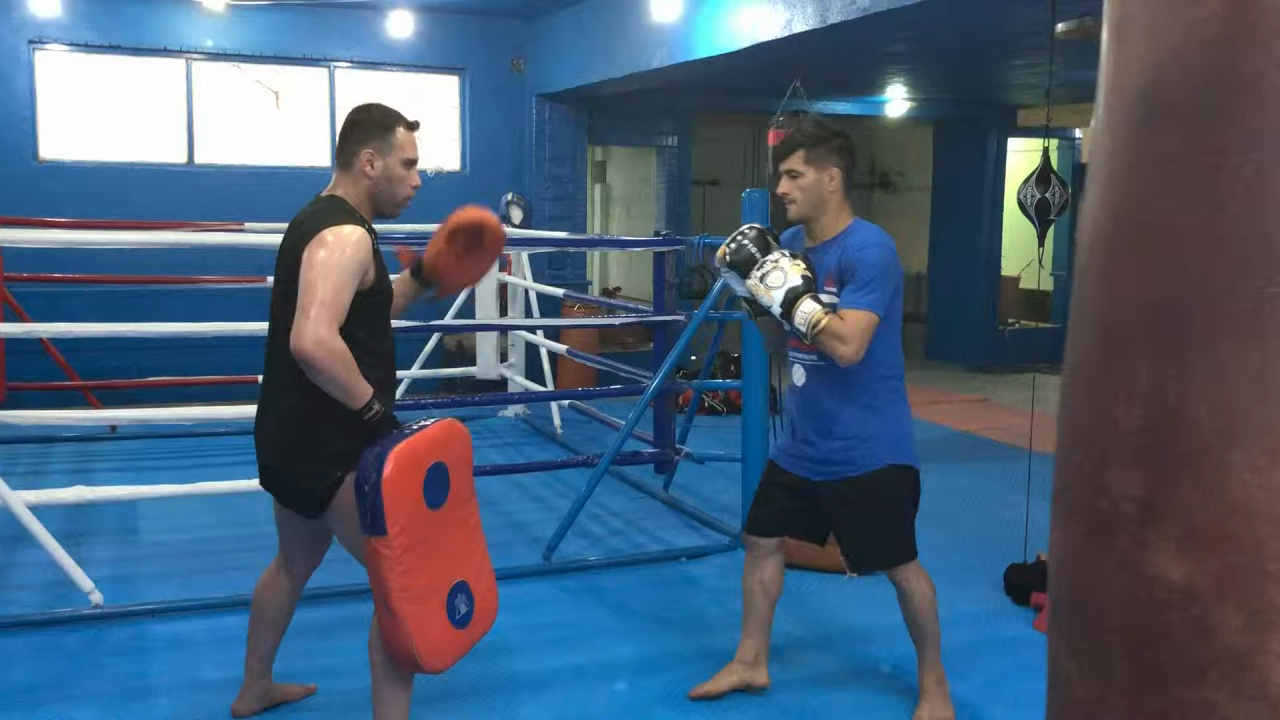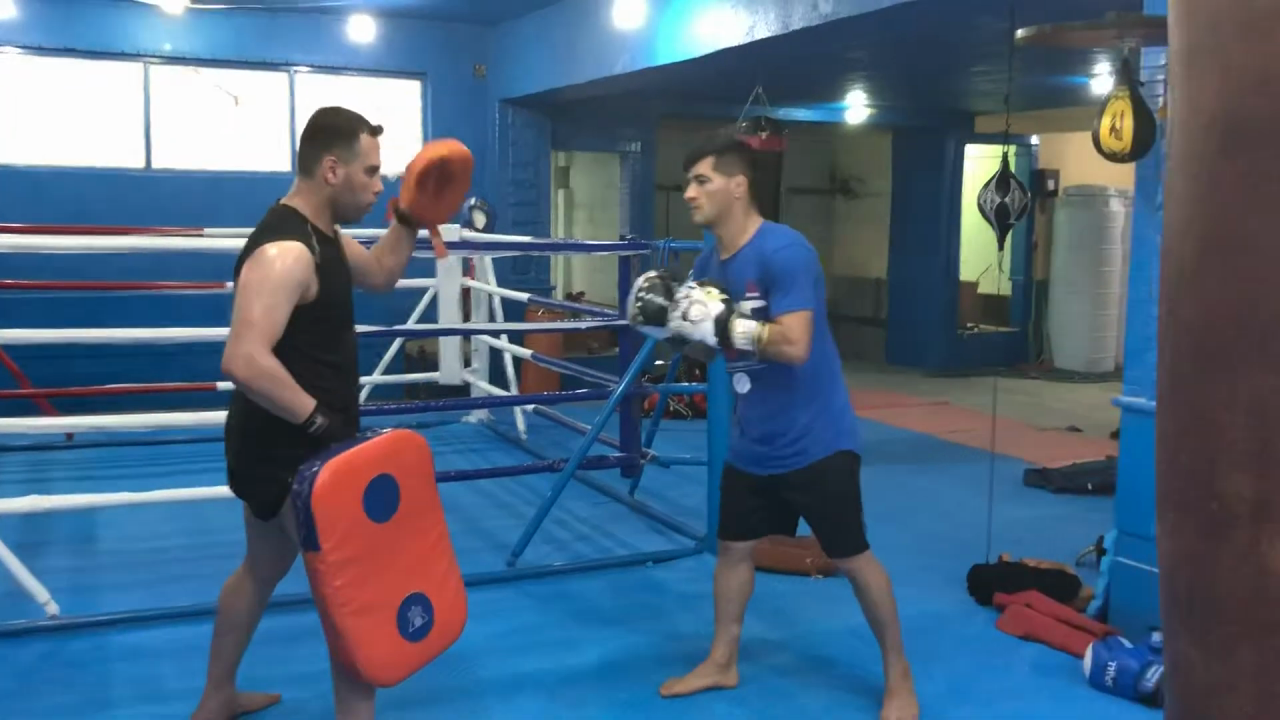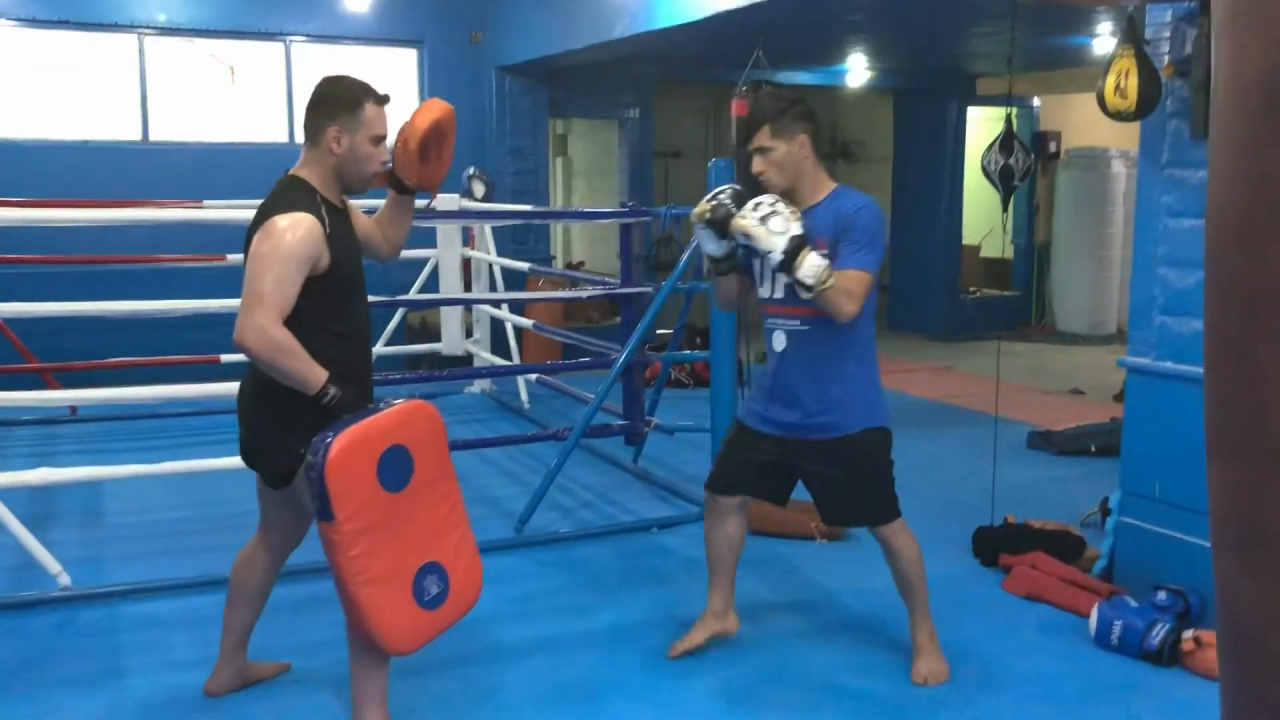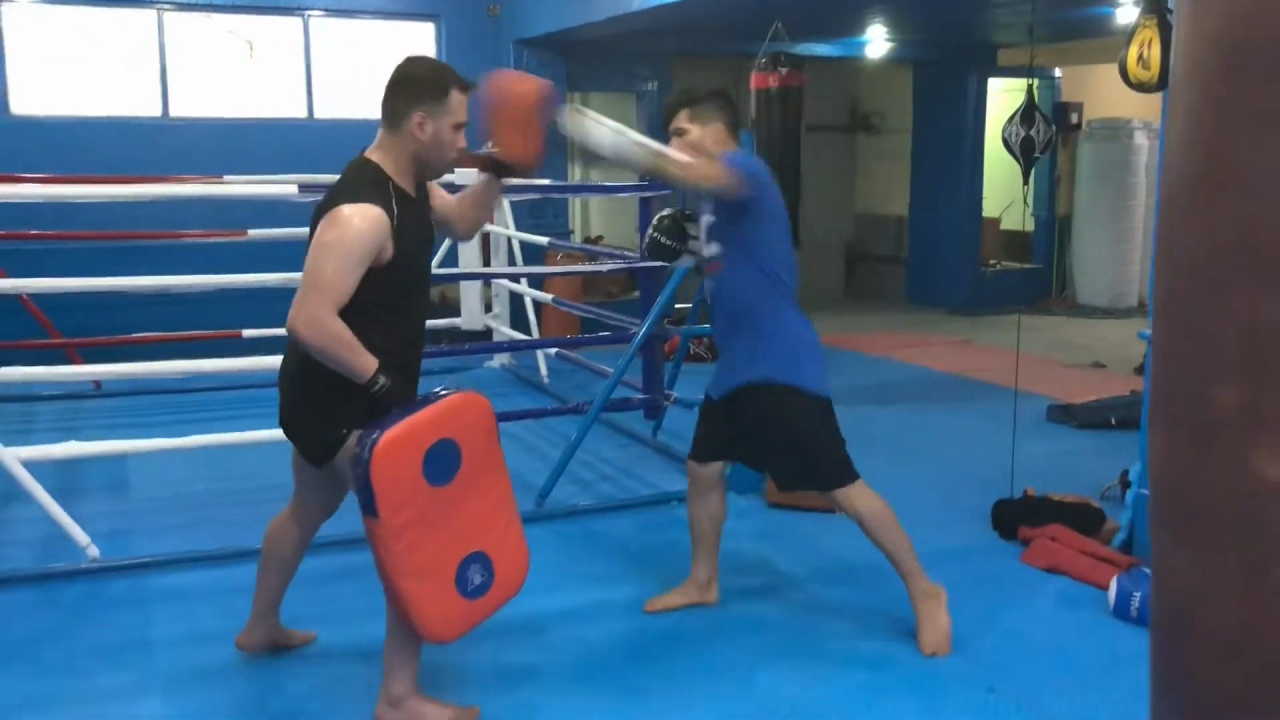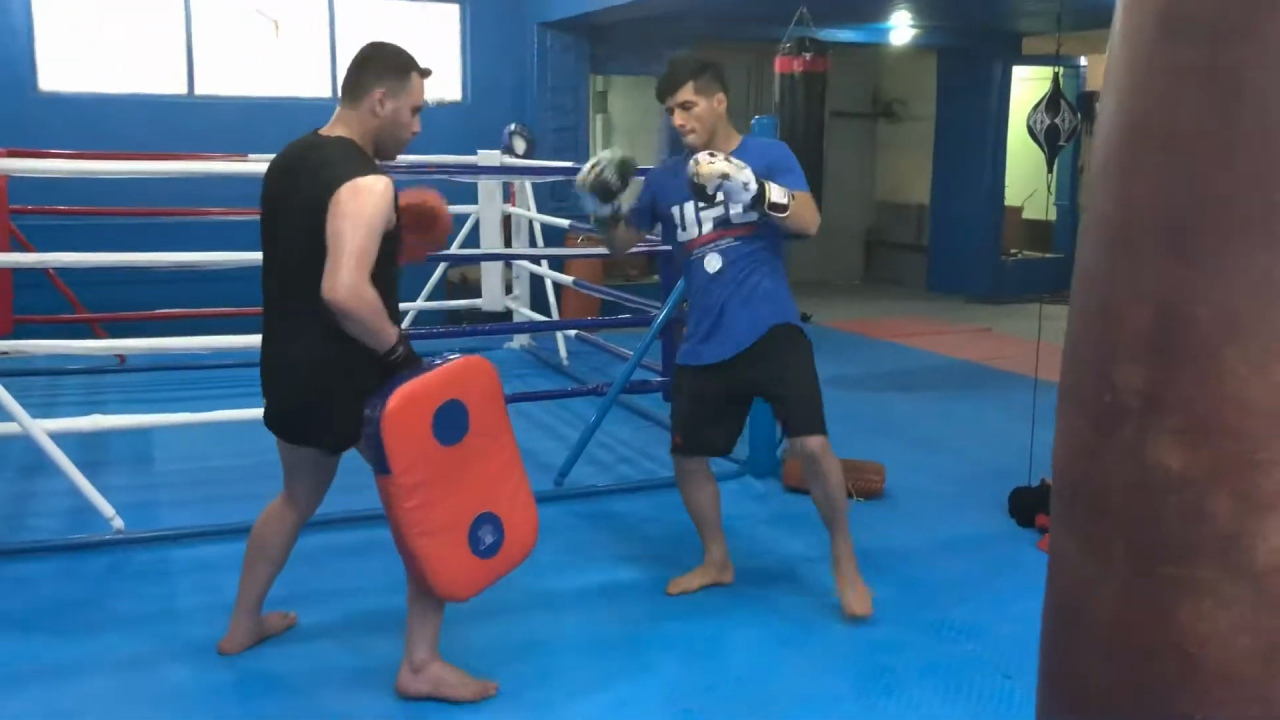
dt=0.5s
person 1, frame 1
left shoulder: (320, 220)
right shoulder: (345, 235)
right elbow: (314, 341)
left wrist: (421, 275)
right wrist: (375, 410)
left hip: (291, 433)
right hip: (327, 443)
left knee: (294, 561)
person 1, frame 2
left shoulder: (317, 234)
right shoulder: (285, 251)
left elbow: (380, 273)
right elbow: (244, 361)
left wrist: (410, 217)
right wrist: (320, 422)
left hip: (280, 447)
right hip: (292, 451)
left knee: (263, 569)
person 1, frame 3
left shoulder: (327, 203)
right shoulder: (295, 222)
left elbow: (384, 243)
right elbow: (255, 332)
left wrist: (405, 184)
right wrist: (333, 393)
left hip: (291, 417)
right hip: (305, 420)
left knee: (277, 538)
left ankle: (229, 665)
person 1, frame 4
left shoulder: (392, 178)
right shoulder: (360, 211)
left elbow: (459, 222)
right elbow: (307, 321)
left wrist: (497, 170)
right wrist: (380, 383)
left hip: (323, 393)
right hip: (347, 401)
left knee: (308, 508)
left ankle: (261, 624)
person 1, frame 5
left shoulder: (290, 160)
right shoulder: (366, 183)
right elbow: (344, 292)
right wrist: (398, 350)
left hip: (287, 367)
right hip: (346, 372)
left knee: (298, 498)
left ankle: (243, 624)
right ankle: (421, 667)
person 2, frame 1
left shoulder: (870, 250)
right shoulder: (790, 242)
left elbow: (847, 346)
left wrist: (788, 293)
right wrist: (751, 289)
left hip: (869, 450)
right hip: (803, 443)
left knee: (900, 565)
right knee: (761, 541)
right ankle: (750, 662)
person 2, frame 2
left shoulder: (784, 250)
right shoulder: (708, 263)
left elbow: (794, 346)
left wrist: (719, 320)
right wrist: (676, 325)
left hip: (818, 439)
right hip: (755, 441)
left knee: (851, 557)
right knee: (734, 545)
right ankle: (722, 661)
person 2, frame 3
left shoulder: (857, 212)
right shoulder: (764, 214)
left elbow: (844, 304)
right elbow: (729, 297)
left wrist: (787, 245)
right wrist: (716, 246)
left hip: (844, 413)
right hip: (772, 406)
left knee: (885, 523)
right knee: (722, 497)
left ankle: (924, 634)
right ankle: (719, 612)
person 2, frame 4
left shoulder: (748, 171)
right shoulder: (718, 206)
left elbow: (705, 174)
left wrist: (617, 143)
right wrist: (679, 244)
left hip: (783, 368)
right hip: (739, 368)
left knee: (838, 486)
right knee: (702, 470)
left ankle: (924, 593)
right ankle: (701, 582)
person 2, frame 5
left shoulder: (768, 154)
right shoulder: (665, 179)
left elbow: (808, 222)
right elbow: (620, 244)
left wrist: (744, 183)
right wrist: (601, 203)
left hip: (770, 330)
right hip: (703, 346)
left knee: (812, 445)
right knee: (688, 458)
left ankle: (845, 564)
right ankle: (716, 560)
